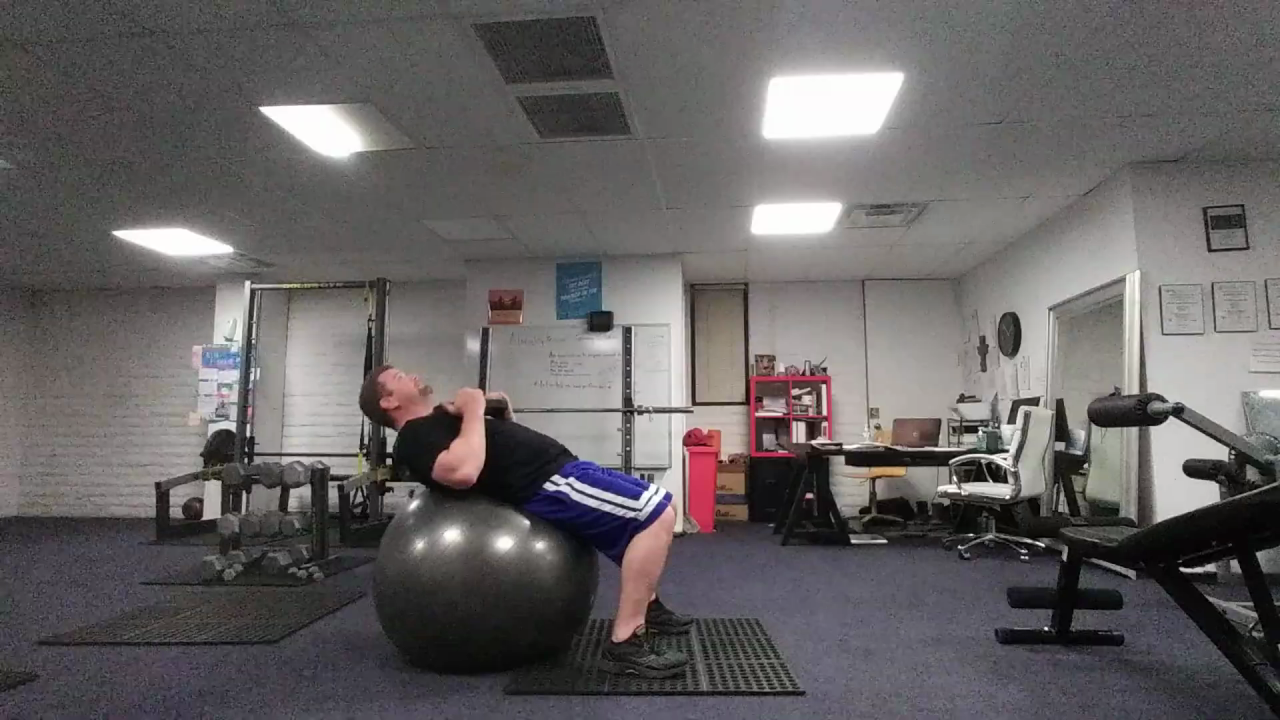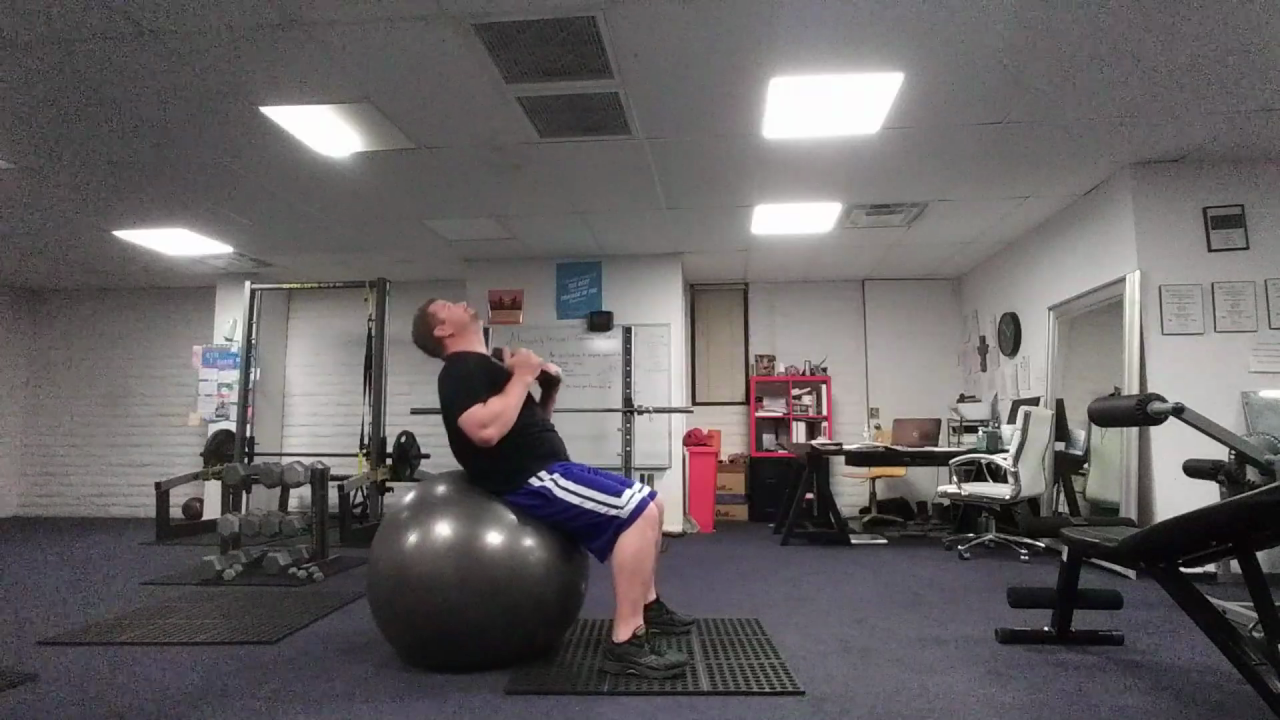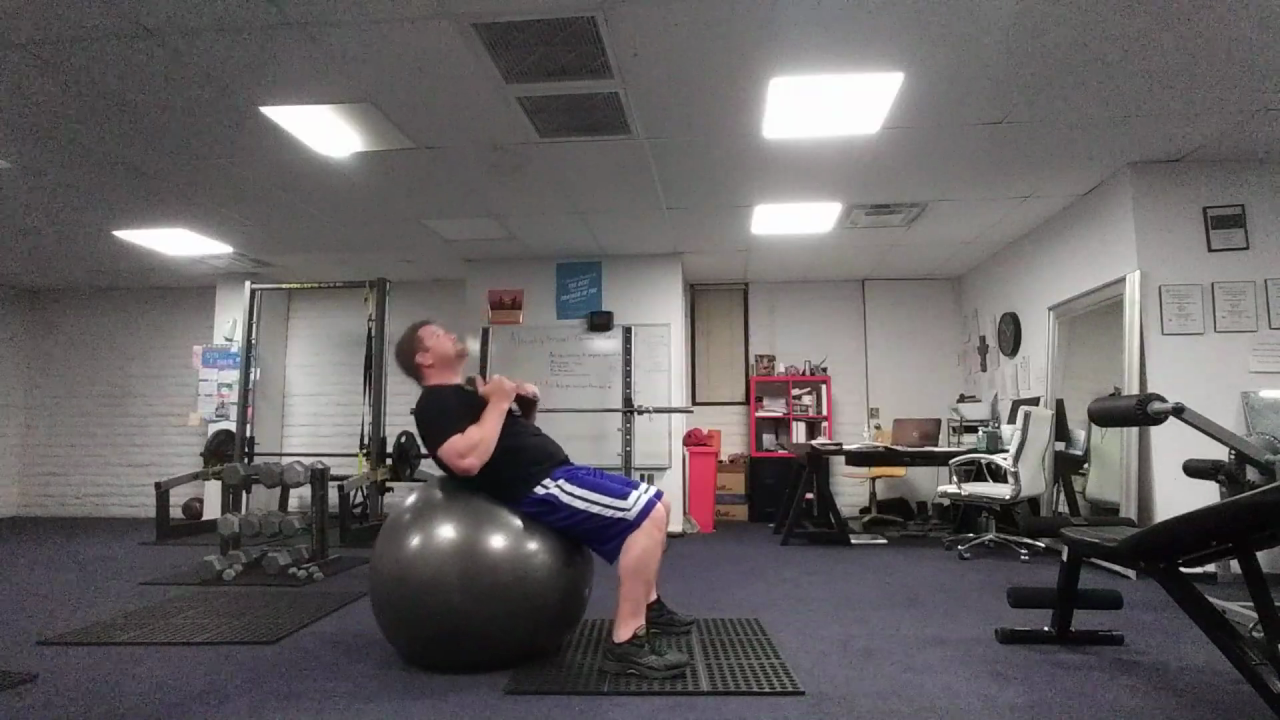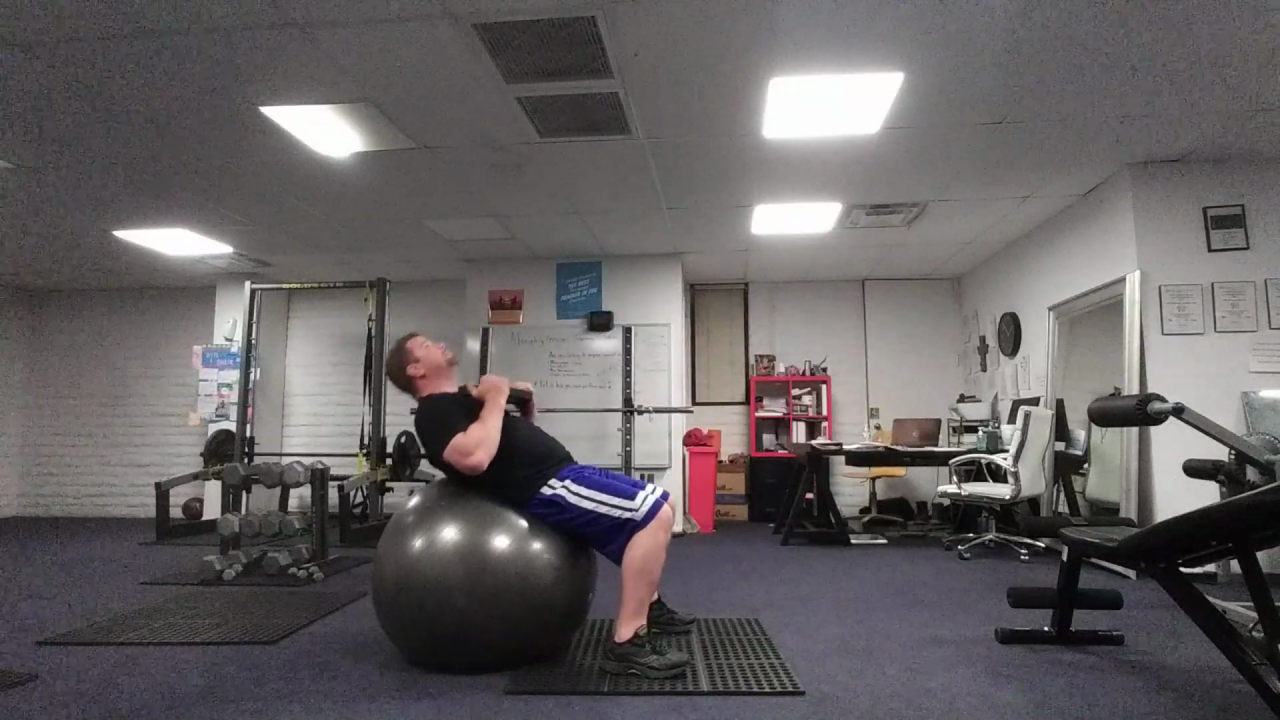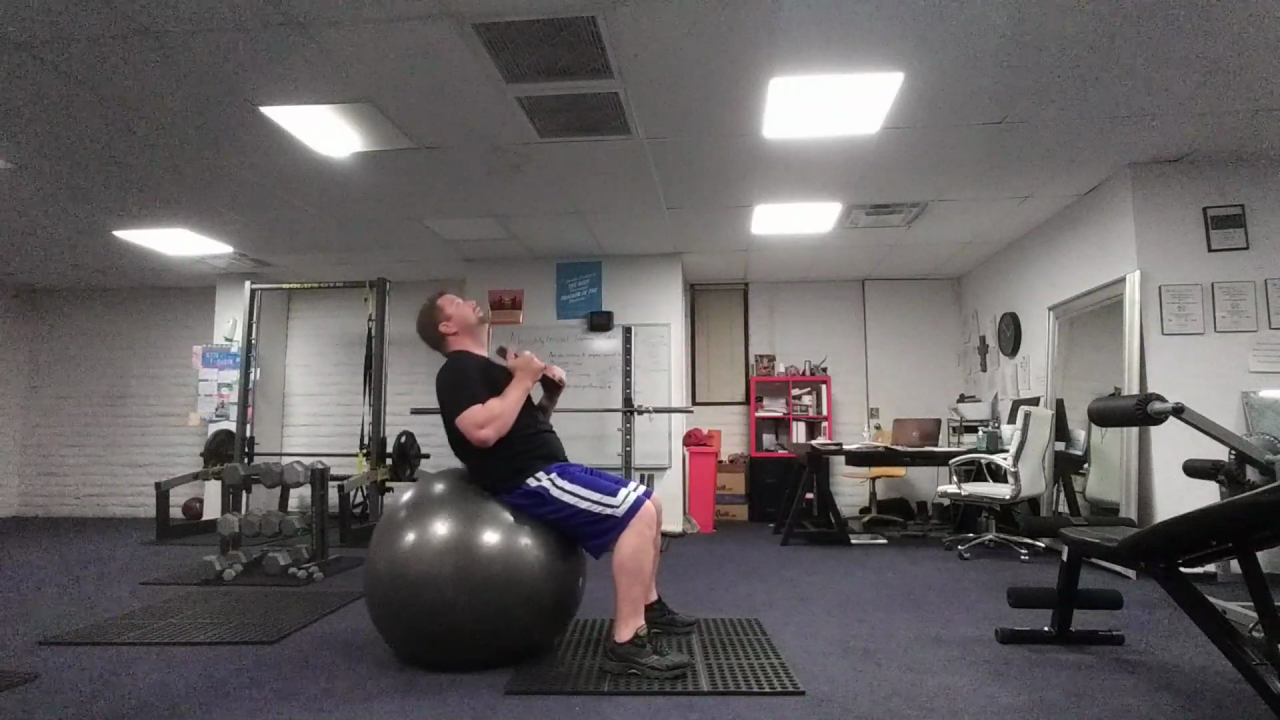
dt=1s
person 1, frame 1
left shoulder: (433, 425)
right shoulder: (415, 438)
right elbow: (464, 471)
left wrist: (503, 415)
right wrist: (474, 410)
left hip: (555, 471)
right hip: (547, 484)
left knee: (652, 511)
right knee: (658, 516)
left ankle: (647, 607)
right ankle: (626, 643)
person 1, frame 2
left shoulder: (482, 366)
right shoulder: (461, 370)
right elbow: (486, 430)
left wrist: (549, 389)
right wrist: (522, 376)
left hip: (547, 472)
right hip: (533, 482)
left knee: (644, 507)
right knee: (643, 512)
left ankle: (648, 607)
right ankle: (626, 644)
person 1, frame 3
left shoulder: (459, 395)
right shoulder: (436, 404)
right elbow: (467, 459)
left wrist: (526, 409)
right wrist: (499, 402)
left hip: (553, 475)
right hip: (537, 488)
left knee: (650, 507)
right knee: (650, 514)
left ankle: (649, 607)
right ankle: (626, 644)
person 1, frame 4
left shoulder: (455, 403)
right shoulder: (434, 412)
right elbow: (475, 457)
left wrist: (526, 407)
right wrist: (495, 398)
left hip: (559, 475)
right hip: (548, 487)
left knee: (651, 510)
right knee: (656, 515)
left ankle: (649, 607)
right ankle: (627, 643)
person 1, frame 5
left shoulder: (481, 368)
right shoulder: (459, 370)
right elbow: (483, 430)
left wrist: (551, 394)
right wrist: (523, 379)
left hip: (545, 471)
right hip: (529, 481)
left knee: (648, 505)
right knee: (638, 514)
left ankle: (649, 607)
right ankle: (628, 644)
